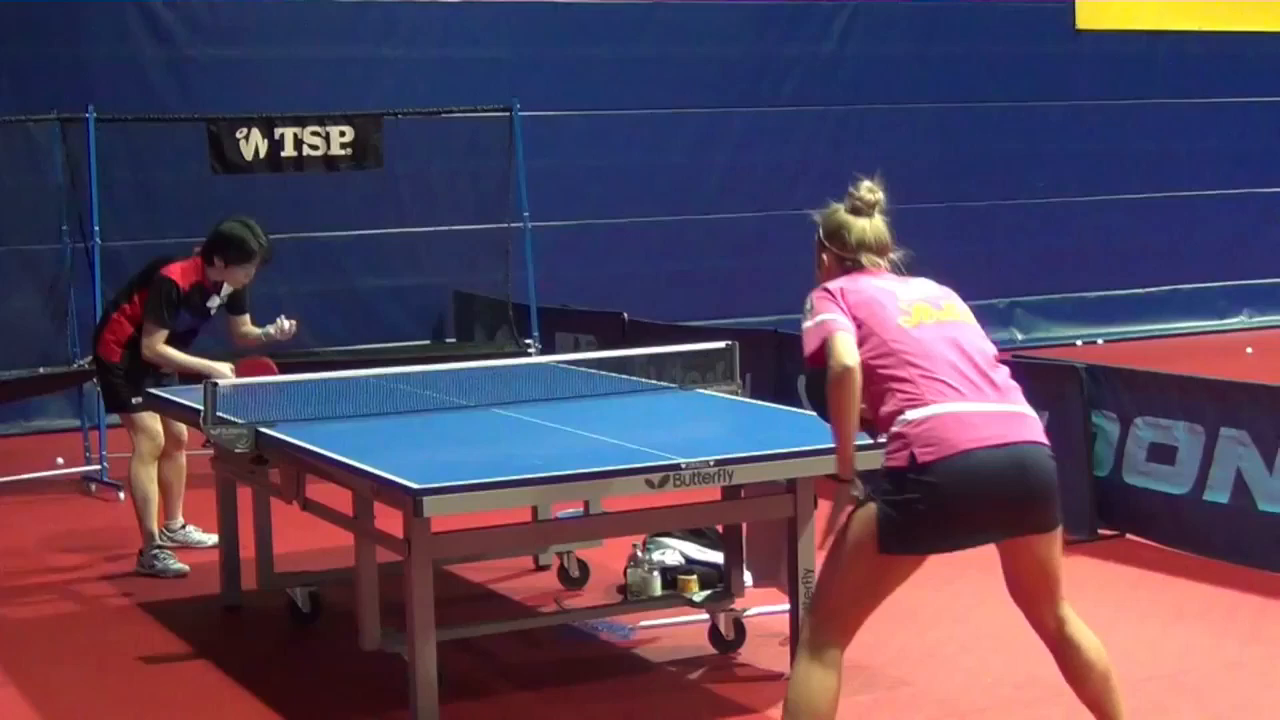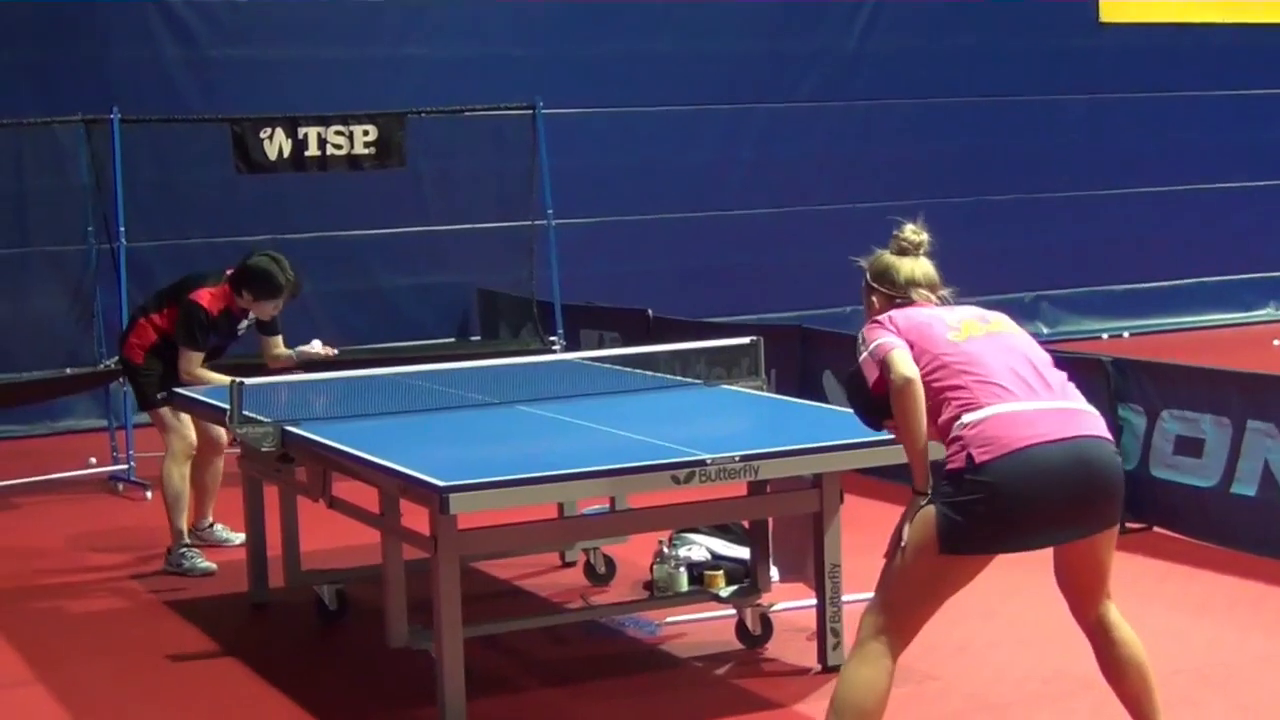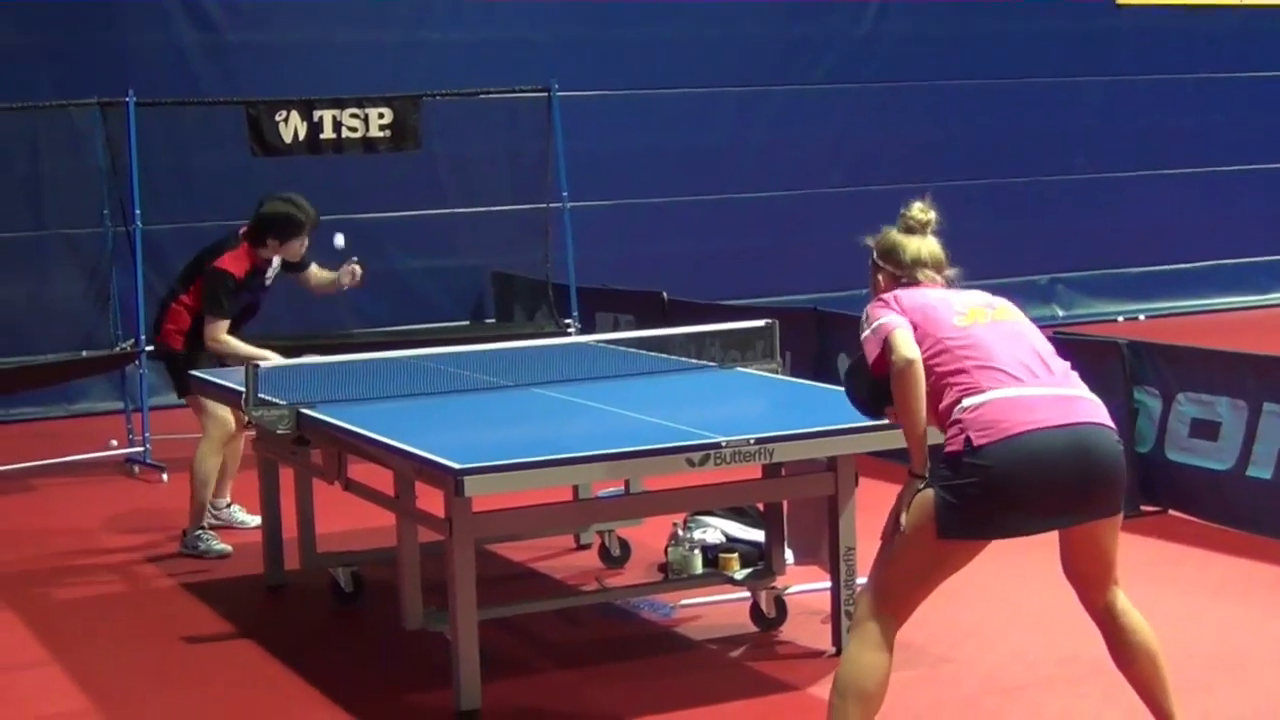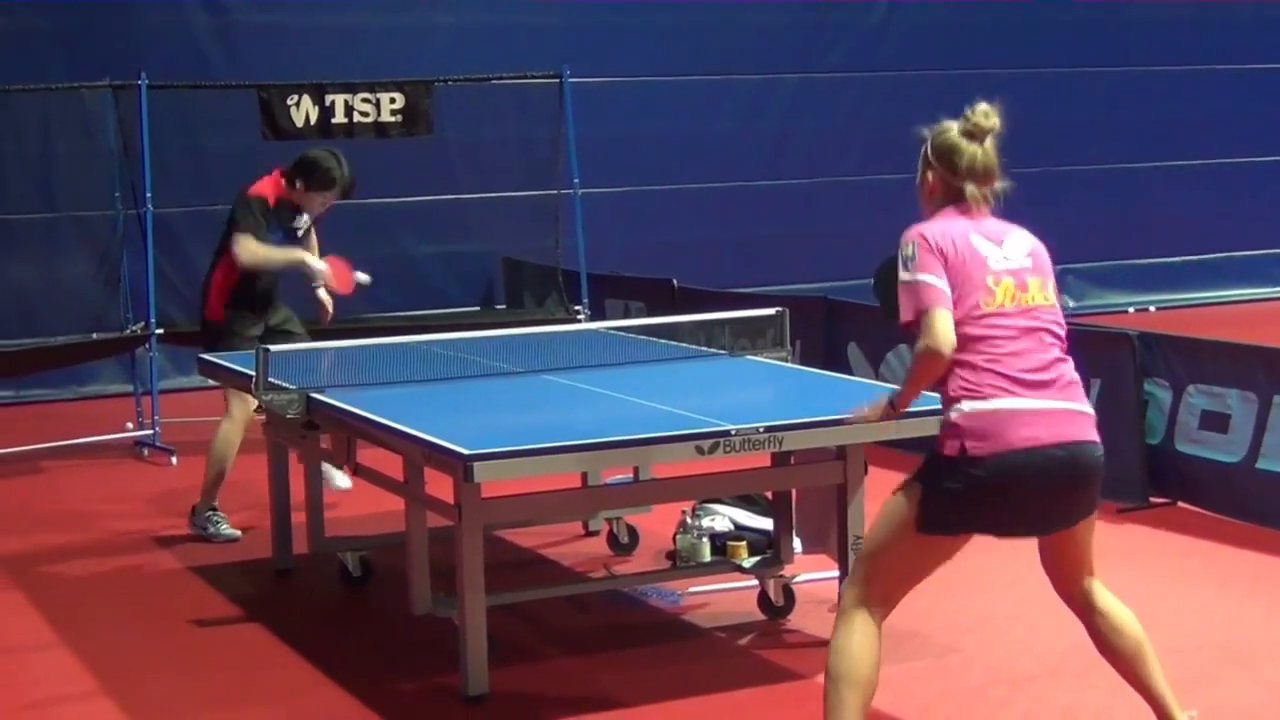
dt=0.4s
person 1, frame 1
left shoulder: (831, 296)
right shoulder: (937, 290)
left elbow: (844, 366)
left wrist: (848, 479)
left hip: (939, 461)
right hip: (1028, 451)
left knee: (823, 633)
right knee: (1052, 613)
person 1, frame 2
left shoulder: (883, 326)
right shoulder: (990, 317)
left elbow: (905, 378)
left wrist: (921, 487)
left hip: (1003, 465)
right hip: (1095, 451)
left knee: (881, 631)
right knee: (1096, 610)
person 1, frame 3
left shoulder: (887, 305)
right shoulder: (992, 300)
left elbow: (906, 361)
left wrist: (918, 468)
left hip: (1001, 449)
right hip: (1093, 437)
left knee: (875, 613)
right knee: (1104, 595)
person 1, frame 4
left shoulder: (931, 237)
right shoulder: (1032, 247)
left elbow: (939, 347)
left wrist: (894, 402)
left hip: (983, 447)
right hip: (1076, 442)
left knee: (861, 604)
right knee: (1082, 588)
person 2, frame 1
left shoulder: (231, 280)
right shoulder: (173, 280)
left elbow: (241, 334)
right elbow: (150, 347)
left wrist: (268, 334)
right wrist: (208, 367)
left hip: (156, 354)
right hip: (122, 351)
left knee: (176, 438)
right knee: (151, 441)
left ankle: (173, 526)
right ankle: (151, 549)
person 2, frame 2
left shoulder: (260, 300)
right shoulder: (203, 304)
left elbow: (274, 354)
right elbow: (189, 373)
left wrist: (301, 354)
left hip: (187, 359)
right hip: (148, 355)
left knee: (216, 440)
right knee: (184, 442)
left ankle: (203, 526)
right ankle: (178, 549)
person 2, frame 3
left shoulder: (269, 249)
right shoulder: (228, 268)
left elbow: (314, 281)
right elbow: (215, 338)
left wrist: (341, 278)
right wrist: (267, 357)
left hip: (216, 334)
right hip: (183, 336)
left knee: (242, 418)
right knee: (220, 426)
left ankle: (220, 505)
right ankle: (195, 532)
person 2, frame 4
left shoulder: (306, 204)
right shoulder: (260, 197)
right elbow: (244, 255)
left wrist: (319, 285)
right wrist: (300, 256)
left hip: (268, 307)
right hip: (230, 313)
right knee: (242, 409)
left ankle: (316, 462)
right ankle: (204, 510)
